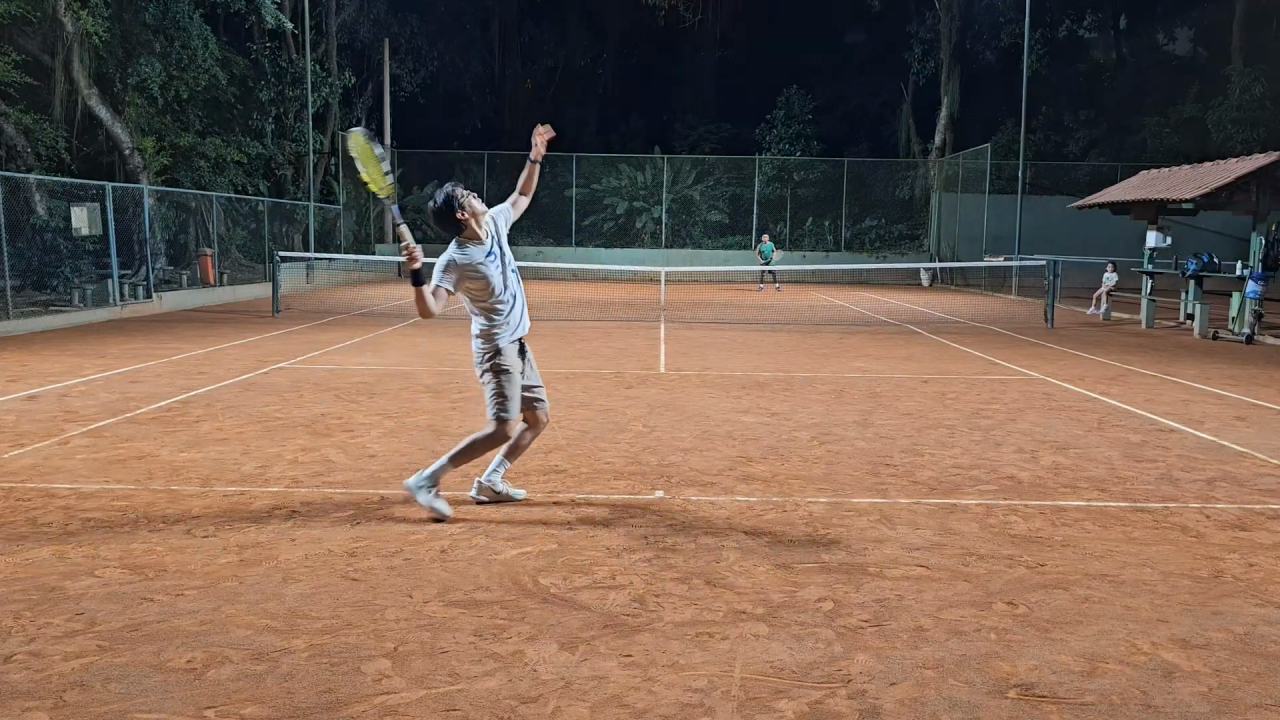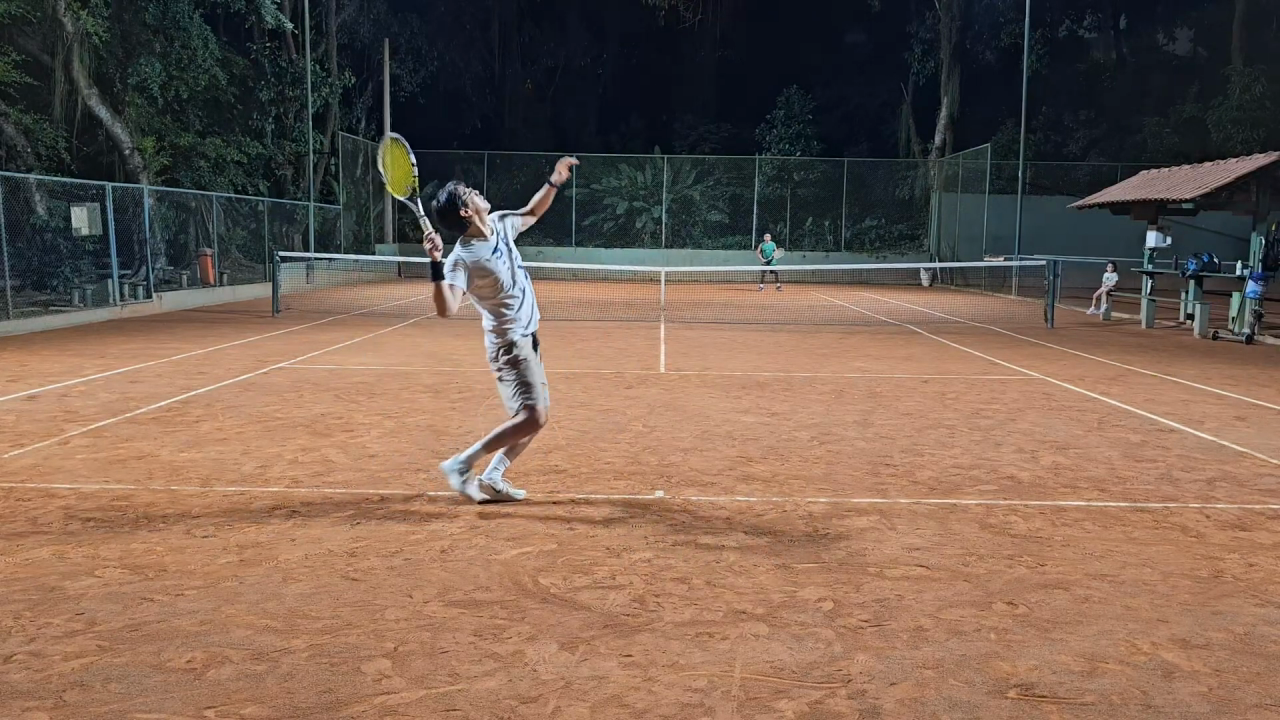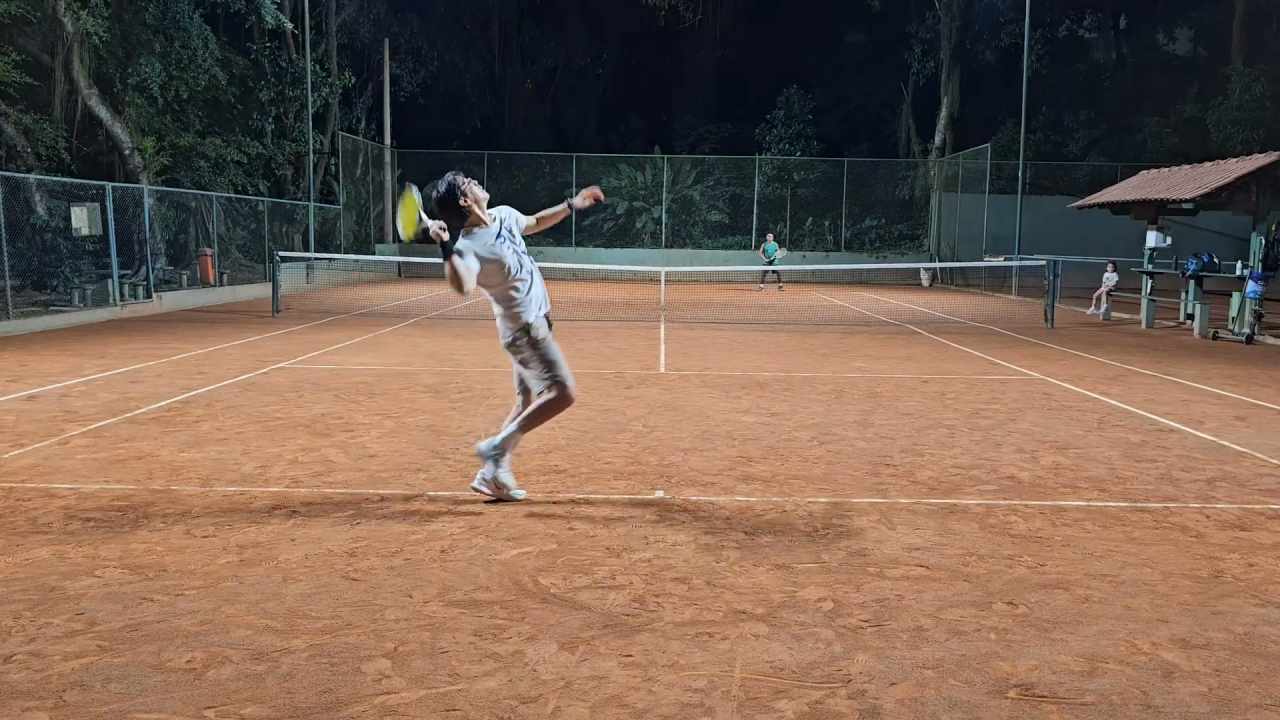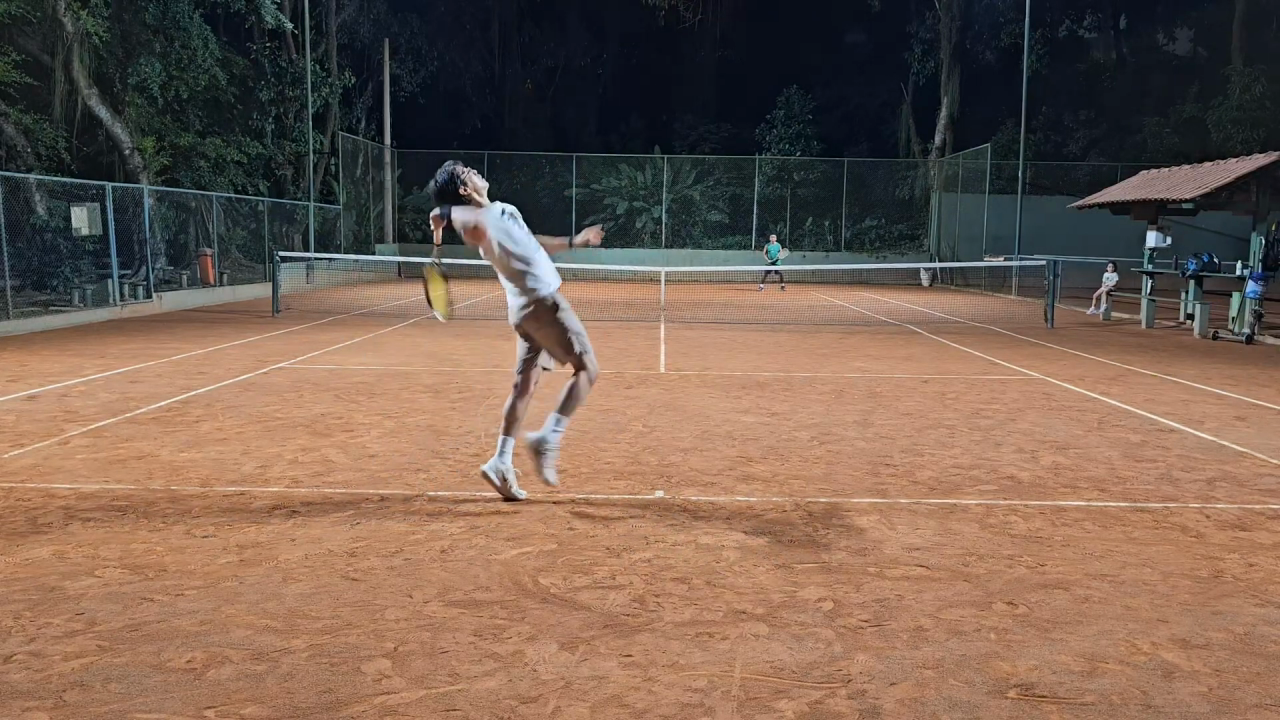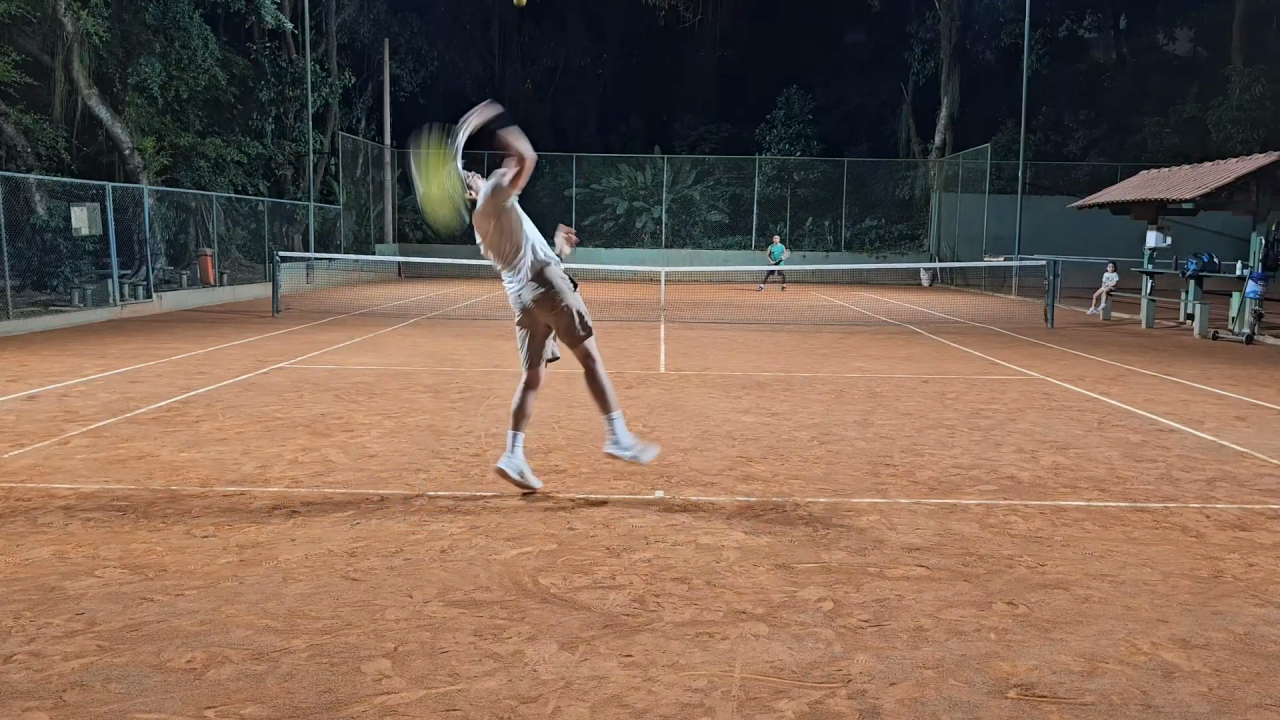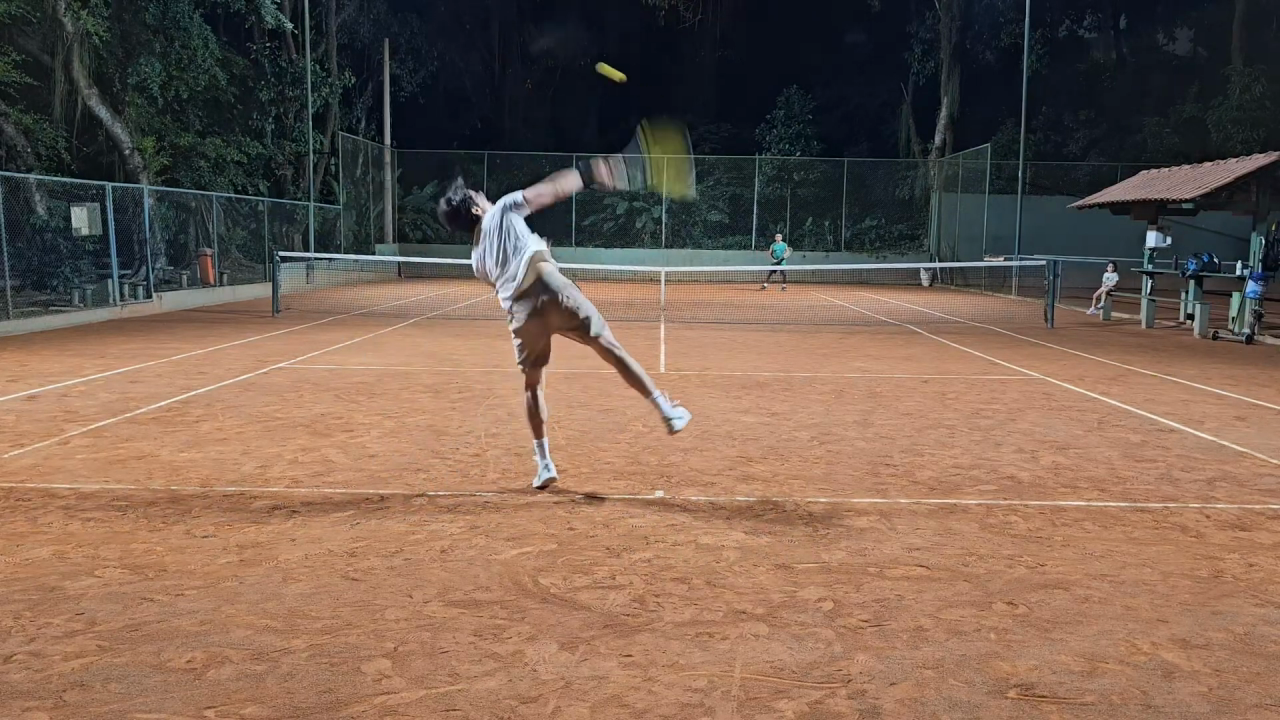
dt=0.1s
person 1, frame 1
left shoulder: (492, 222)
right shoulder: (453, 260)
left elbow: (522, 197)
right elbow: (428, 309)
left wrist: (535, 156)
right wrist: (415, 269)
left hip: (517, 345)
right hip: (496, 349)
left knee: (539, 418)
right knee: (501, 430)
left ankle: (490, 481)
right ankle: (425, 481)
person 1, frame 2
left shoulder: (499, 225)
right shoulder: (463, 258)
left elbow: (532, 212)
right elbow: (447, 309)
left wrist: (554, 181)
right wrist: (437, 265)
left hip: (527, 339)
right hip: (510, 344)
left knee: (532, 415)
right knee: (533, 418)
left ankle: (490, 479)
right ankle: (461, 466)
person 1, frame 3
left shoulder: (503, 215)
right shoulder: (468, 248)
left elbow: (534, 223)
right elbow: (463, 288)
left wrist: (572, 205)
right wrist: (447, 247)
left hip: (527, 322)
right hip: (525, 325)
left knee: (529, 401)
right knee: (564, 393)
left ankle: (495, 472)
right ankle: (496, 447)
person 1, frame 4
left shoulder: (503, 211)
right shoulder: (477, 221)
left elbow: (533, 243)
right elbow: (478, 224)
left wrist: (573, 241)
right wrist: (448, 212)
left hip: (530, 307)
right hip: (542, 303)
left knee: (524, 385)
right knee: (586, 369)
left ankle: (501, 463)
right ankle: (547, 437)
person 1, frame 5
left shoulder: (485, 224)
right shoulder: (491, 192)
right elbow: (526, 160)
left wrist: (555, 243)
right wrist: (498, 123)
left hip: (523, 296)
right hip: (546, 280)
left knee: (531, 378)
right knee: (590, 357)
left ankle: (513, 456)
right ankle: (618, 437)
person 1, frame 6
left shoulder: (479, 259)
right shoulder: (502, 210)
right elbow: (555, 188)
right wrist: (589, 175)
left hip: (521, 313)
right hip: (550, 292)
left knee: (533, 386)
right knee: (612, 349)
left ankle: (544, 465)
right ankle: (667, 410)
